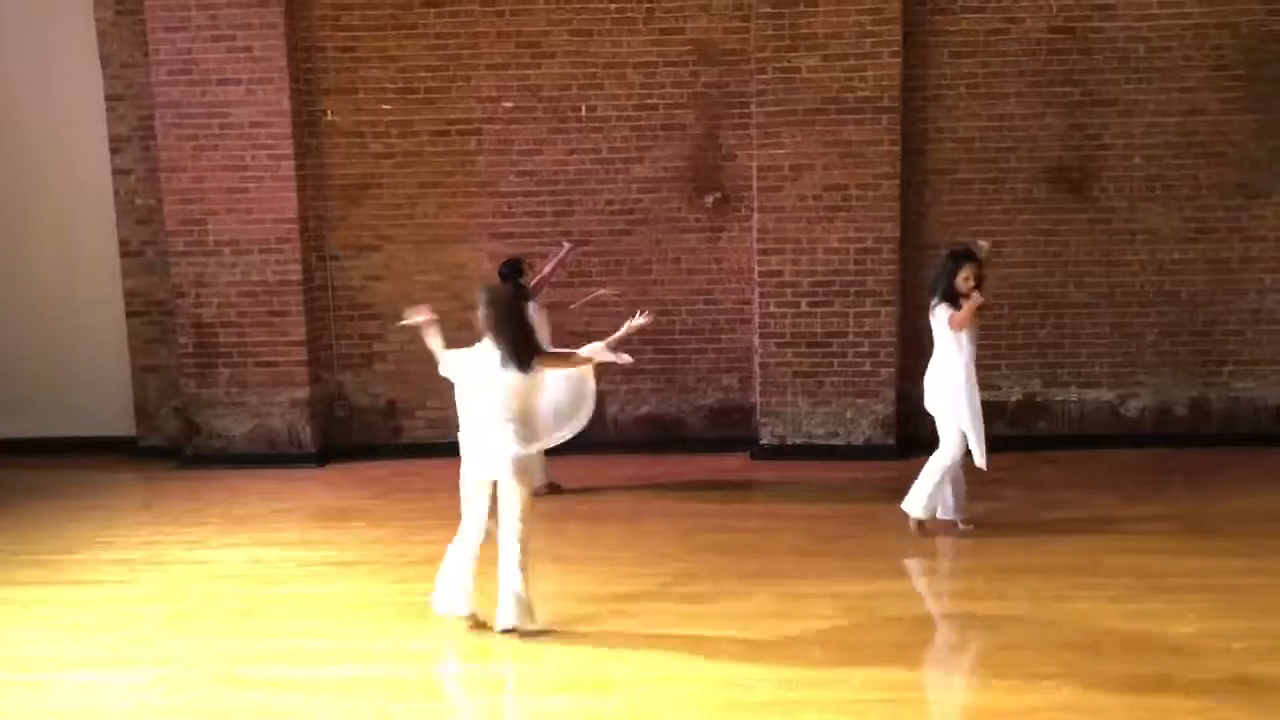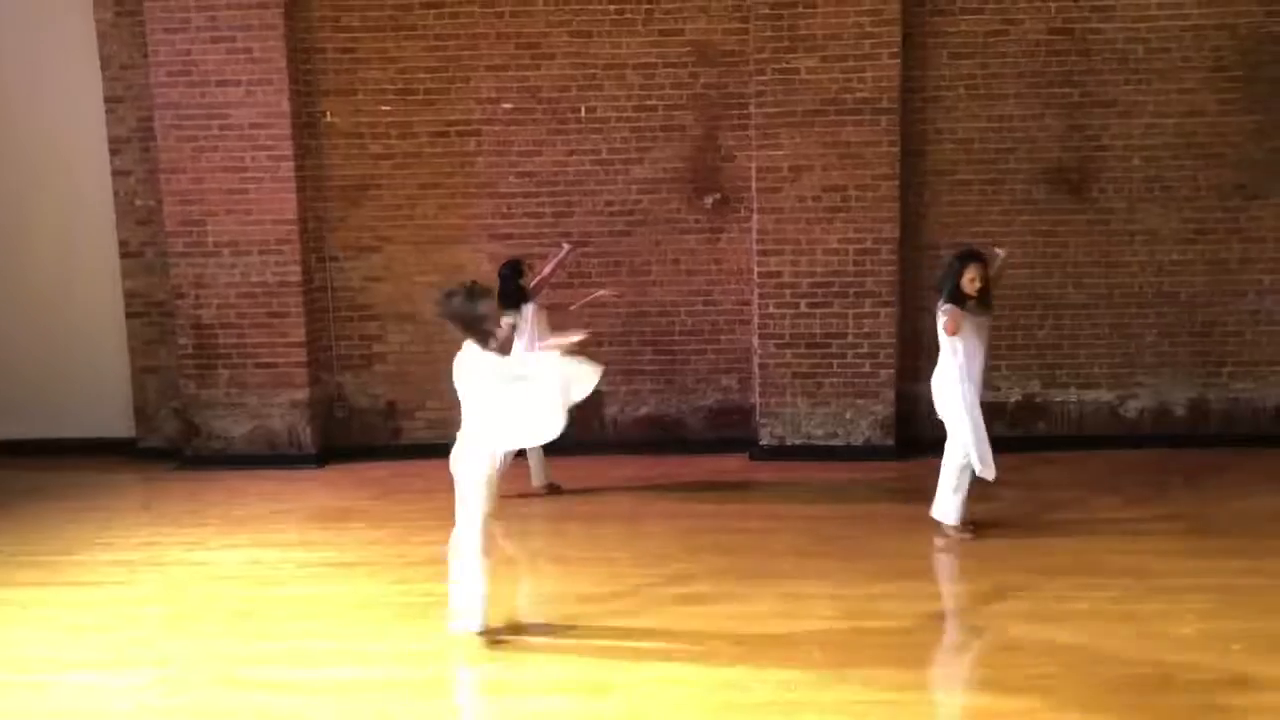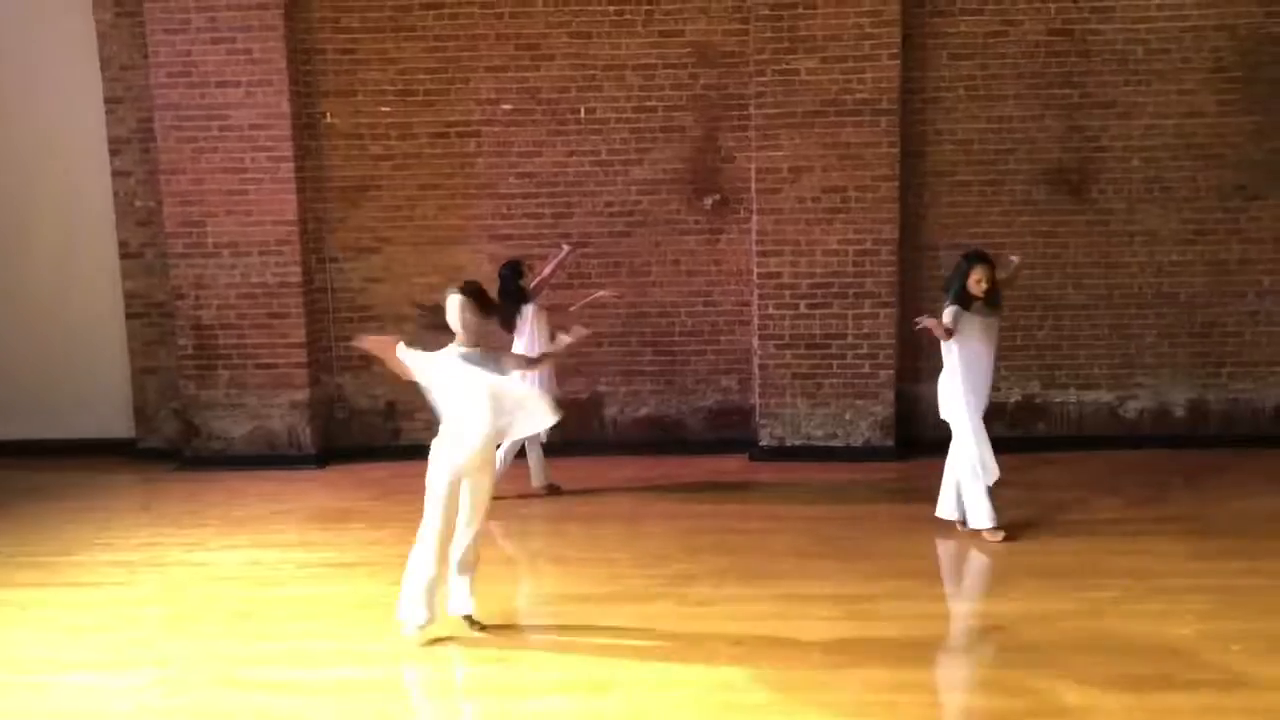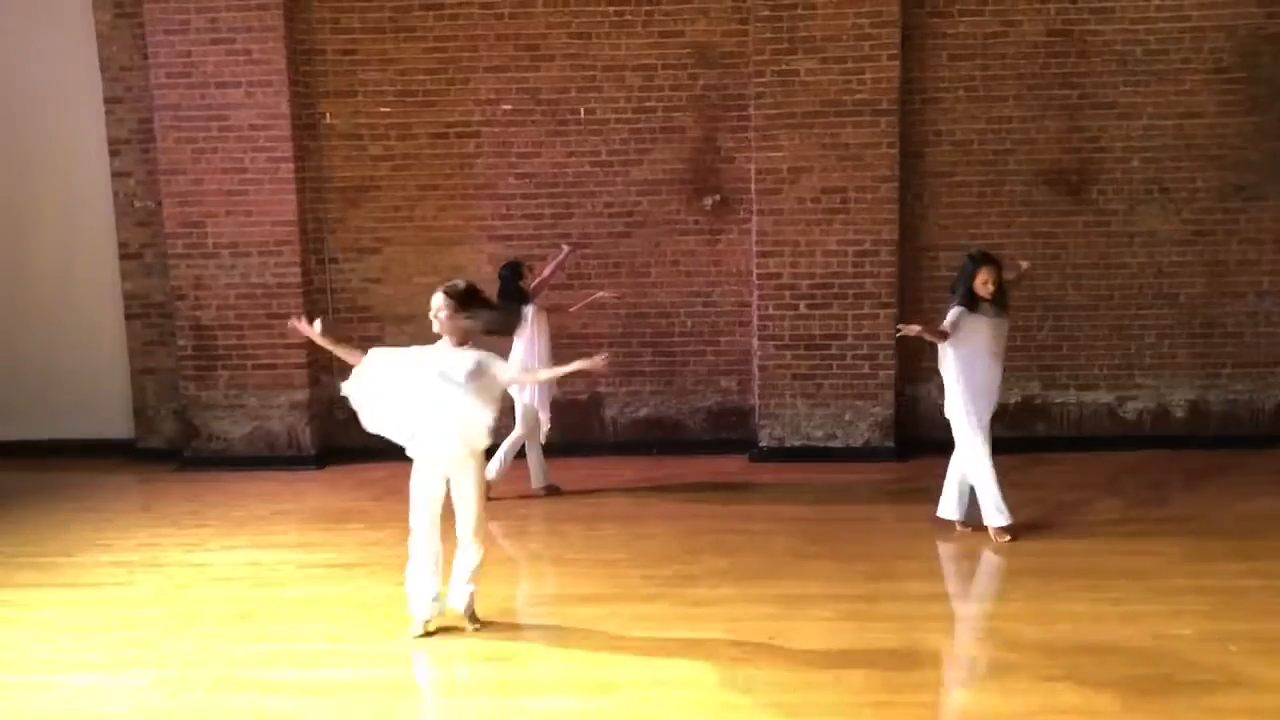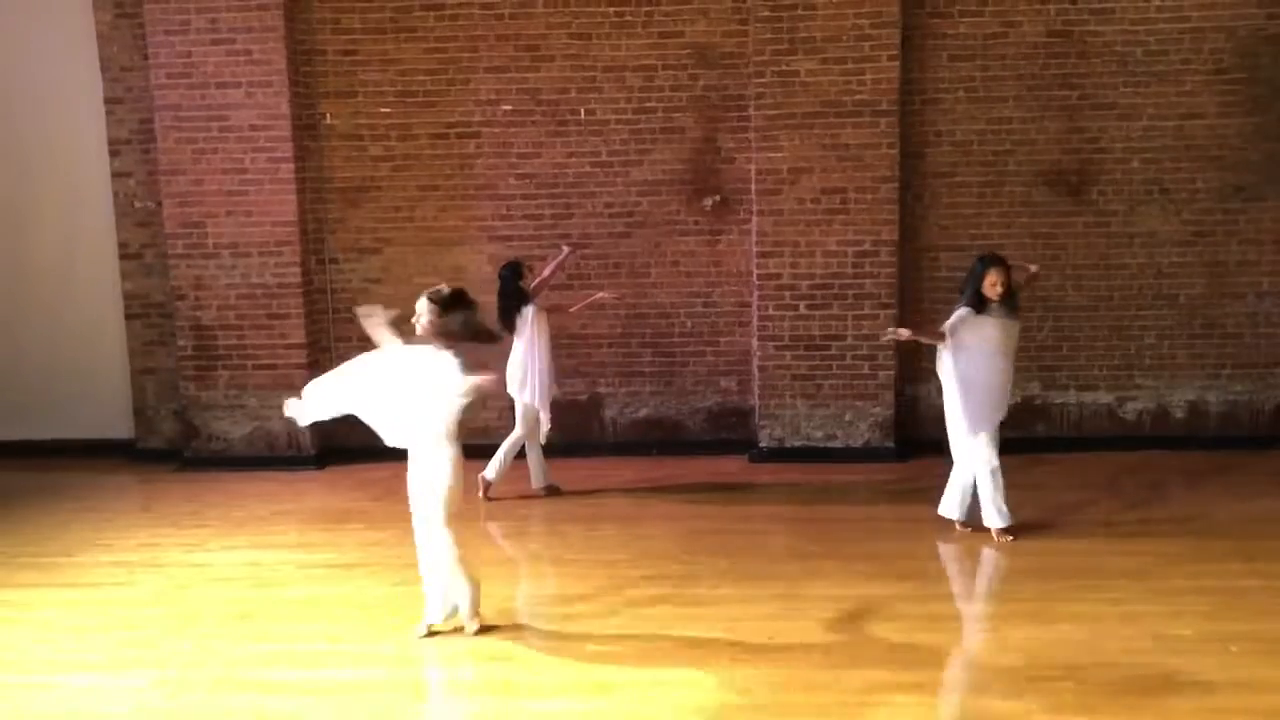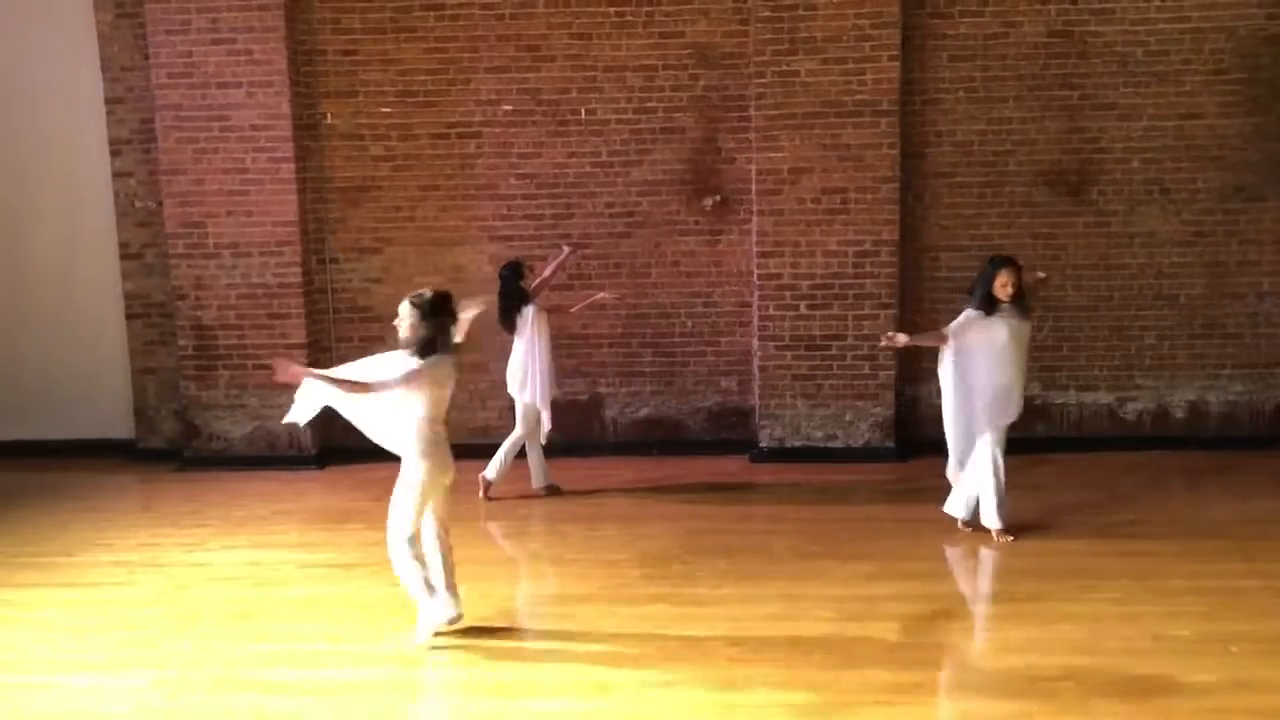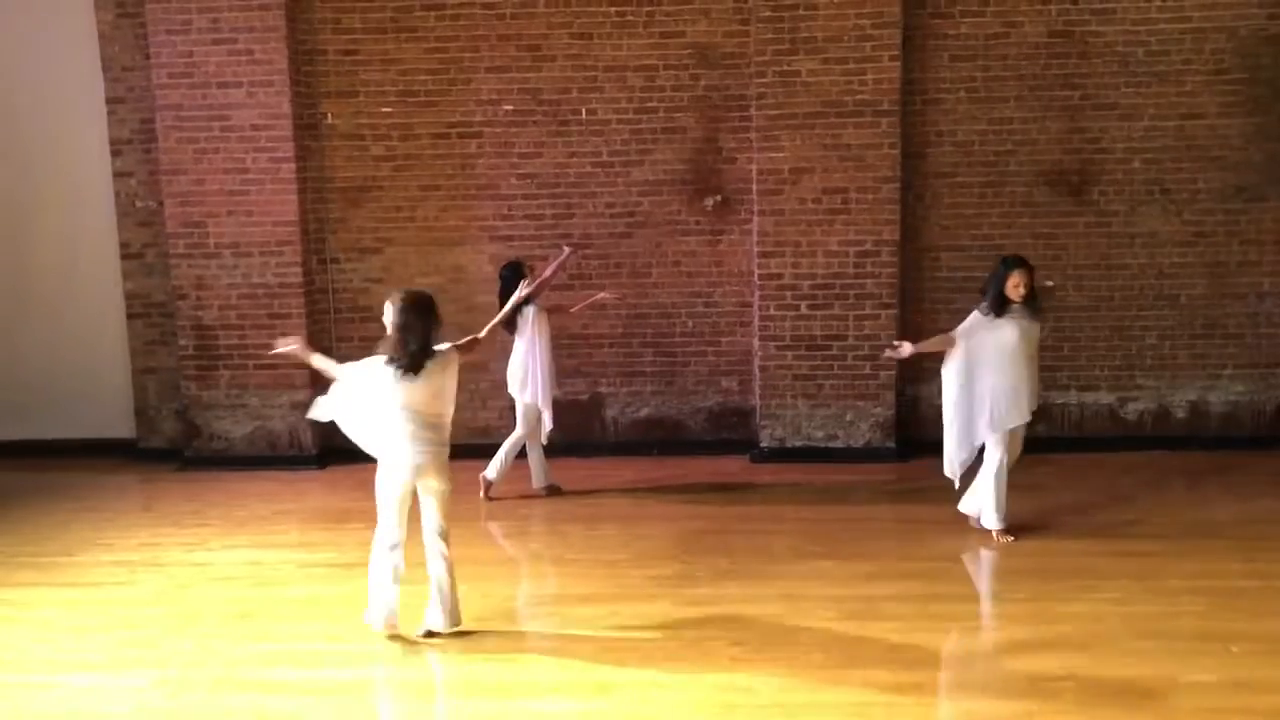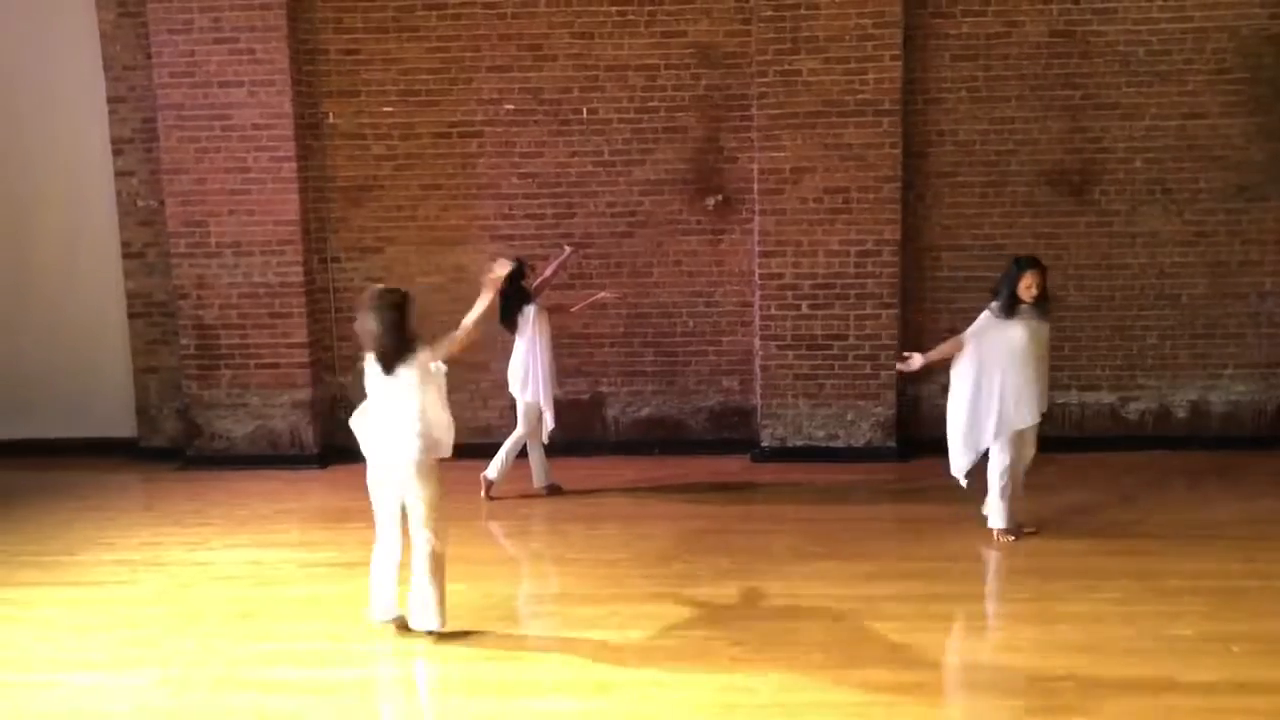
dt=0.1s
person 1, frame 1
left shoulder: (470, 359)
right shoulder: (530, 359)
left elbow: (442, 358)
right elbow: (581, 358)
left wrist: (430, 326)
right wrist: (620, 335)
left hip: (477, 456)
right hip: (515, 457)
left knee: (471, 531)
right knee: (511, 535)
left ankle: (455, 601)
right ankle: (513, 614)
person 1, frame 2
left shoulder: (476, 351)
right shoulder: (476, 357)
right elbow: (520, 367)
left hip: (484, 453)
right hip: (480, 455)
left knee: (469, 530)
right knee: (473, 534)
left ankle: (465, 612)
right ankle: (470, 617)
person 1, frame 3
left shoulder: (493, 356)
right shoulder: (443, 358)
left elbow: (530, 364)
right elbow: (409, 368)
left wrist: (562, 344)
right wrist: (389, 348)
left hip: (482, 457)
right hip: (451, 456)
left knee: (469, 534)
right knee: (434, 533)
left ankle: (461, 605)
right ankle: (416, 611)
person 1, frame 4
left shoulder: (481, 359)
right shoulder: (421, 356)
left elbow: (529, 375)
right elbow: (366, 361)
left wrist: (576, 366)
right wrist: (323, 341)
left hip: (466, 457)
right hip: (427, 455)
left knee: (470, 535)
right knee: (424, 533)
left ankle: (462, 601)
right ankle: (426, 610)
person 1, frame 5
left shoulder: (449, 361)
right shoulder: (424, 354)
left elbow: (462, 386)
right elbow: (399, 349)
left wrist: (479, 380)
right wrist: (381, 325)
left hip: (440, 457)
right hip: (423, 456)
left knee: (437, 535)
right knee: (425, 535)
left ankle: (467, 605)
right ankle: (439, 609)
person 1, frame 6
left shoulder: (423, 365)
right shoulder: (441, 358)
left elbow: (366, 386)
right elbow: (455, 337)
left wrist: (308, 375)
left hip: (424, 460)
right hip: (436, 457)
left knee: (401, 539)
right knee: (435, 535)
left ankle: (439, 610)
right ankle: (441, 610)
person 1, frame 7
left shoulder: (384, 368)
right shoulder: (444, 359)
left elbow: (341, 371)
right elbow: (476, 340)
left wrist: (306, 352)
right wrist: (510, 305)
left hip: (397, 460)
right hip: (434, 460)
left knee: (388, 538)
right knee: (436, 538)
left ankle: (383, 614)
right ankle: (441, 618)
person 1, frame 8
left shoulder: (374, 363)
right shoulder: (416, 361)
right elbow: (460, 338)
right wrist: (488, 293)
left hip: (382, 460)
right hip: (414, 462)
left knee: (387, 536)
right knee: (426, 538)
left ankle: (384, 608)
right ankle: (429, 618)
person 2, frame 1
left shoulder: (959, 301)
right shoulder: (943, 308)
right elbow: (958, 322)
left wrist: (978, 258)
right wrist: (971, 306)
left hip: (958, 387)
right hip: (946, 388)
left knee: (955, 449)
right knee: (951, 449)
left ankle: (950, 510)
right ankle: (917, 508)
person 2, frame 2
left shoulder: (977, 306)
right shoulder: (949, 308)
left elbow: (986, 281)
right elbow: (950, 329)
left wrist: (996, 264)
right wrist: (953, 319)
left hip: (967, 388)
right hip: (953, 389)
left knee: (958, 449)
right knee: (966, 450)
left ankle: (952, 512)
right ankle: (949, 516)
person 2, frame 3
left shoulder: (987, 308)
right shoulder: (955, 311)
left elbow: (997, 287)
right elbow: (948, 332)
left wrist: (1012, 273)
right wrist: (938, 327)
left hip: (976, 392)
right hip: (959, 392)
left knee: (962, 452)
right knee: (972, 452)
left ankle: (951, 511)
right ankle: (983, 520)
person 2, frame 4
left shoulder: (996, 309)
right shoulder: (962, 313)
left elbow: (1000, 291)
right elbow: (945, 333)
left wrist: (1019, 275)
right wrist: (924, 332)
left hip: (986, 394)
right hip: (968, 396)
left knee: (967, 453)
right knee: (980, 455)
left ankle: (952, 510)
right ankle: (996, 520)
person 2, frame 5
left shoulder: (1007, 310)
right shoulder: (968, 314)
right elbow: (943, 335)
left wrist: (1029, 280)
right wrist: (915, 334)
left hip: (996, 396)
right hip: (973, 397)
left knee: (971, 455)
right knee: (986, 457)
left ankle: (954, 510)
right ankle: (996, 521)
person 2, frame 6
left shoulder: (1019, 311)
right shoulder: (977, 315)
right elbow: (946, 335)
left wrist: (1035, 284)
right wrist: (911, 340)
left hip: (1009, 397)
right hip: (985, 397)
left knee: (981, 456)
right knee: (991, 457)
left ankle: (960, 509)
right ankle: (994, 521)
person 2, frame 7
left shoulder: (1029, 312)
right shoulder: (987, 315)
right elbow: (953, 338)
left wrist: (1042, 292)
right wrist: (915, 348)
left hip: (1018, 398)
right hip: (994, 398)
left knee: (1009, 455)
right knee: (996, 458)
left ankle: (974, 506)
right ankle: (994, 522)
person 2, frame 8
left shoulder: (1038, 314)
right shoulder: (997, 314)
right elbow: (962, 341)
right wrist: (924, 358)
left hip: (1027, 400)
right hip: (1001, 398)
left knee: (1025, 455)
right knee: (1002, 459)
left ankle: (997, 509)
right ankle: (999, 522)
person 3, frame 1
left shoulder: (531, 303)
right shoulder: (525, 301)
left elbow: (565, 308)
right elbow: (546, 273)
left wrist: (596, 295)
right wrist: (566, 251)
left ankle: (541, 480)
person 3, frame 2
left shoulder: (530, 304)
right shoulder: (526, 301)
left elbow: (566, 309)
right elbow: (546, 275)
left wrist: (595, 296)
right wrist: (566, 251)
left ankle: (541, 480)
person 3, frame 3
left shoulder: (529, 305)
right shoulder: (525, 302)
left elbow: (565, 310)
right elbow: (546, 276)
left wrist: (595, 297)
right wrist: (566, 253)
left hip: (531, 373)
right hip: (527, 373)
left knee: (533, 430)
left ankle: (541, 481)
person 3, frame 4
left shoulder: (530, 306)
right shoulder: (525, 302)
left elbow: (565, 311)
right elbow: (546, 275)
left wrist: (595, 297)
right wrist: (566, 253)
left knee: (533, 431)
right knee: (523, 430)
left ankle: (541, 482)
right ankle: (490, 476)
person 3, frame 5
left shoulder: (529, 307)
right shoulder: (524, 303)
left elbow: (565, 312)
right elbow: (546, 277)
left wrist: (594, 299)
right wrist: (566, 254)
left hip: (529, 374)
right hip: (525, 375)
left knee: (532, 431)
right knee: (522, 431)
left ankle: (540, 482)
right ankle: (487, 476)
person 3, frame 6
left shoulder: (530, 307)
right shoulder: (525, 302)
left elbow: (565, 312)
right elbow: (547, 276)
left wrist: (595, 299)
right wrist: (566, 254)
left hip: (531, 374)
right hip: (526, 374)
left knee: (533, 431)
right knee: (523, 431)
left ankle: (541, 482)
right ankle: (489, 476)
person 3, frame 7
left shoulder: (532, 307)
right shoulder: (526, 304)
left elbow: (565, 312)
right elbow: (548, 277)
left wrist: (596, 299)
right wrist: (567, 255)
left hip: (532, 374)
right hip: (527, 374)
left knee: (533, 431)
right knee: (523, 431)
left ankle: (542, 482)
right ankle: (489, 475)
person 3, frame 8
left shoulder: (532, 306)
right shoulder: (527, 303)
left elbow: (567, 311)
right elbow: (548, 276)
left wrist: (597, 298)
right wrist: (568, 254)
left hip: (533, 373)
right hip: (527, 374)
left knee: (534, 430)
right knee: (524, 430)
left ankle: (543, 481)
right ankle: (490, 475)
